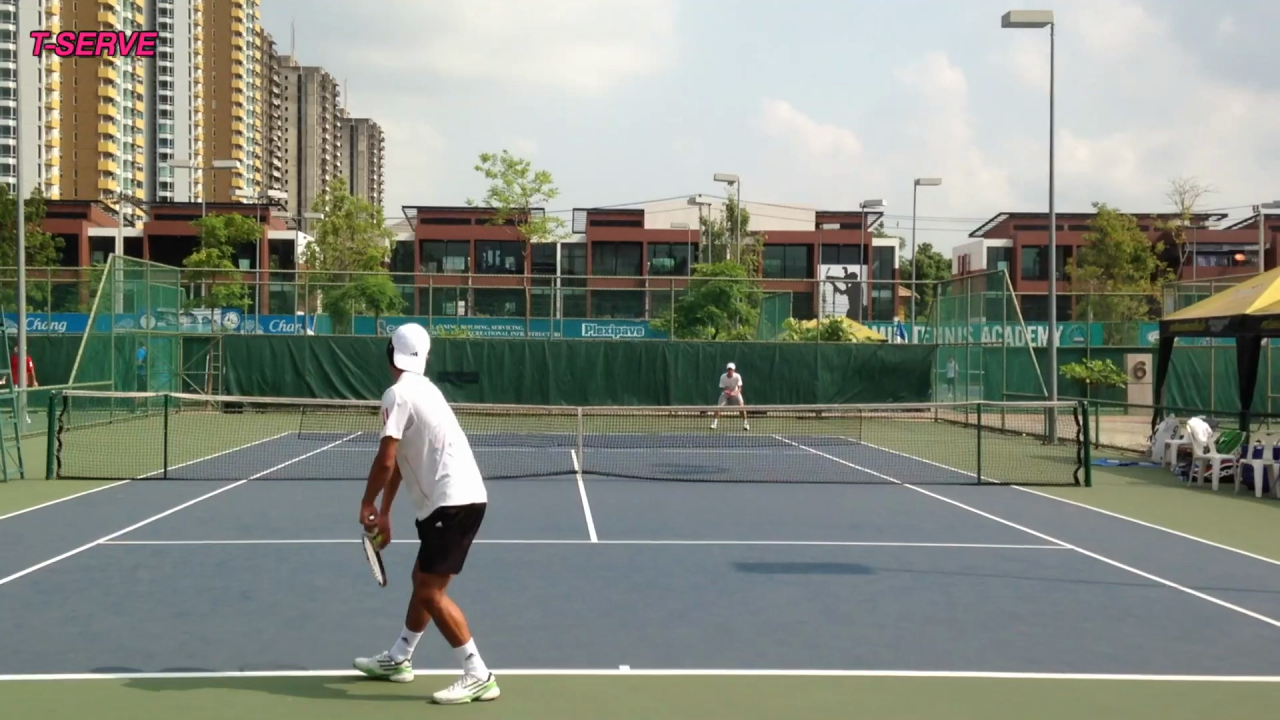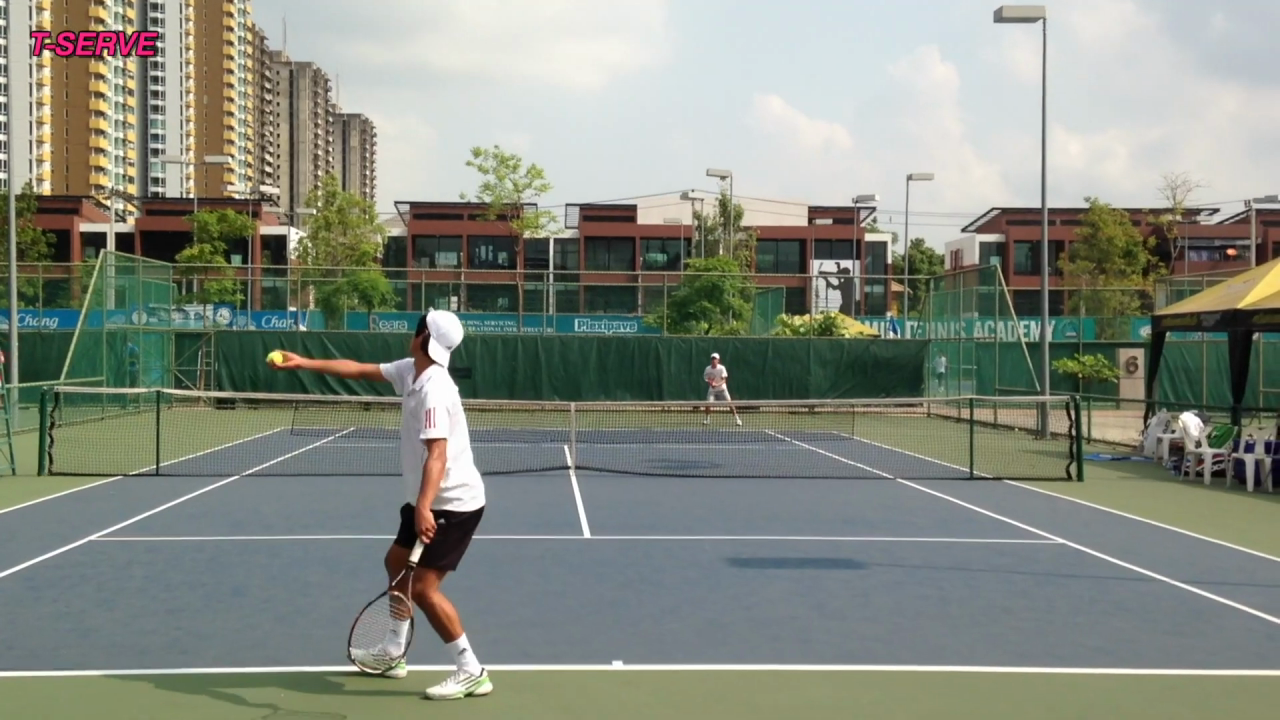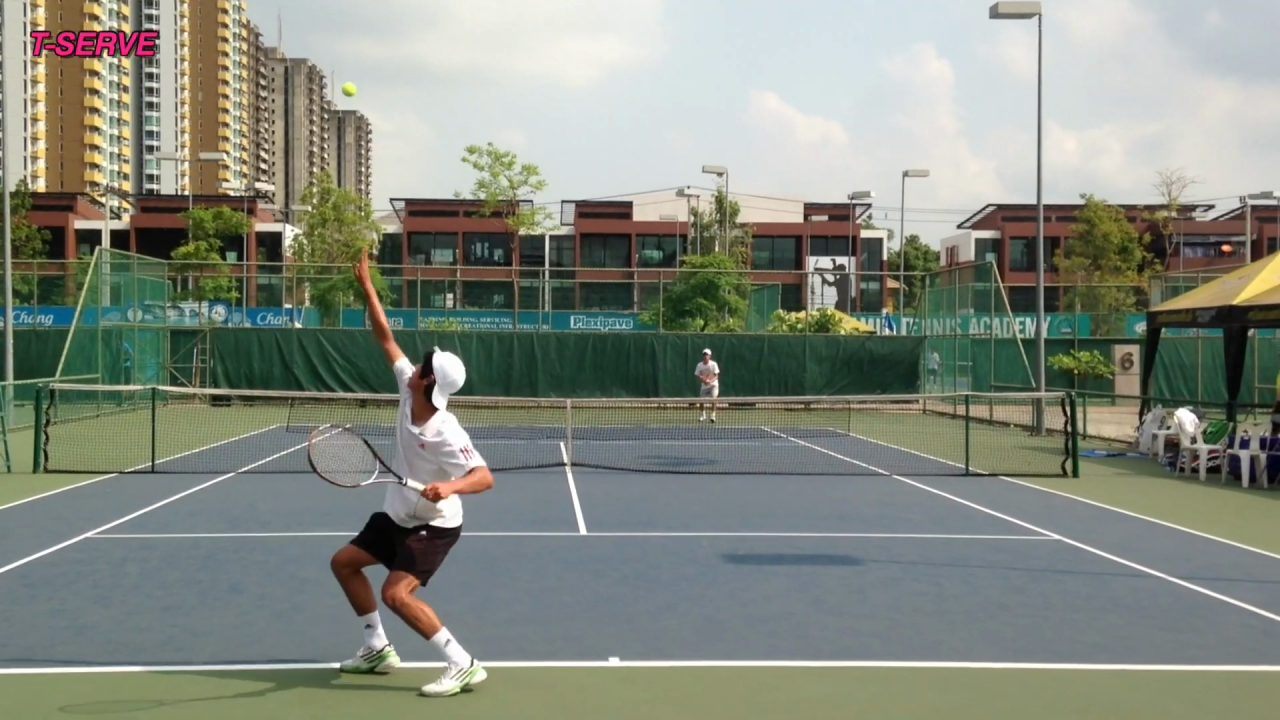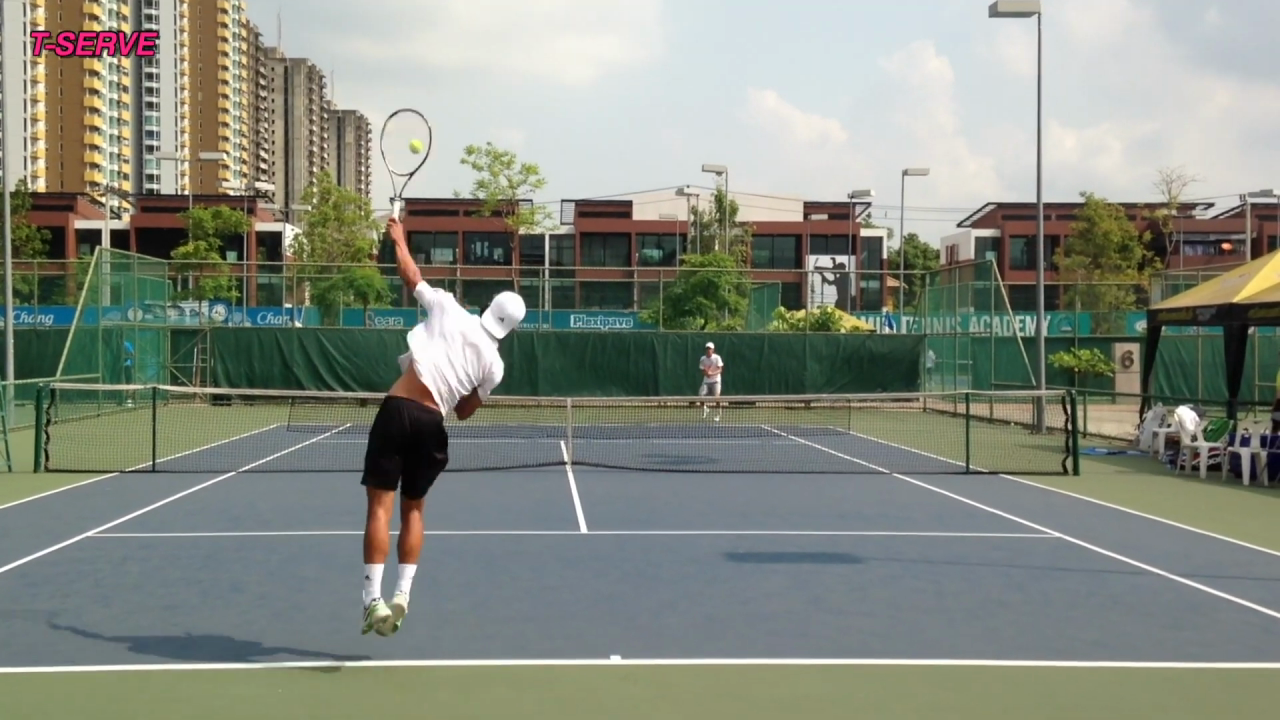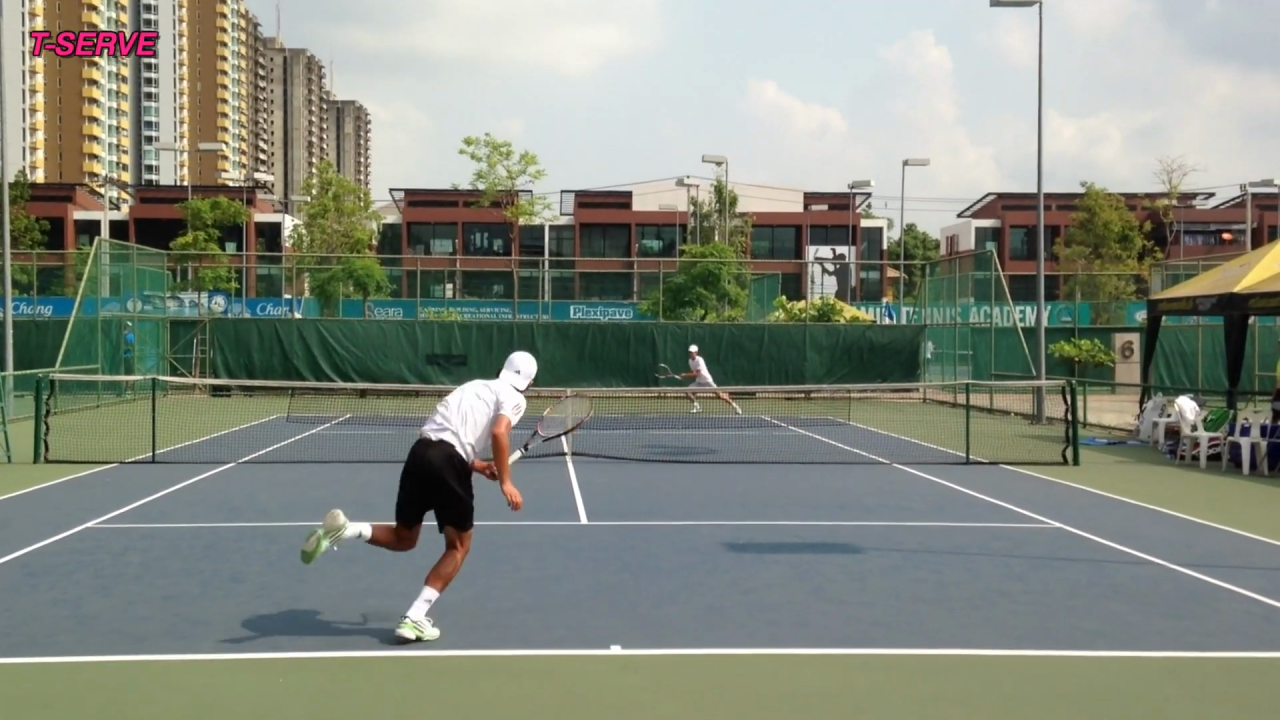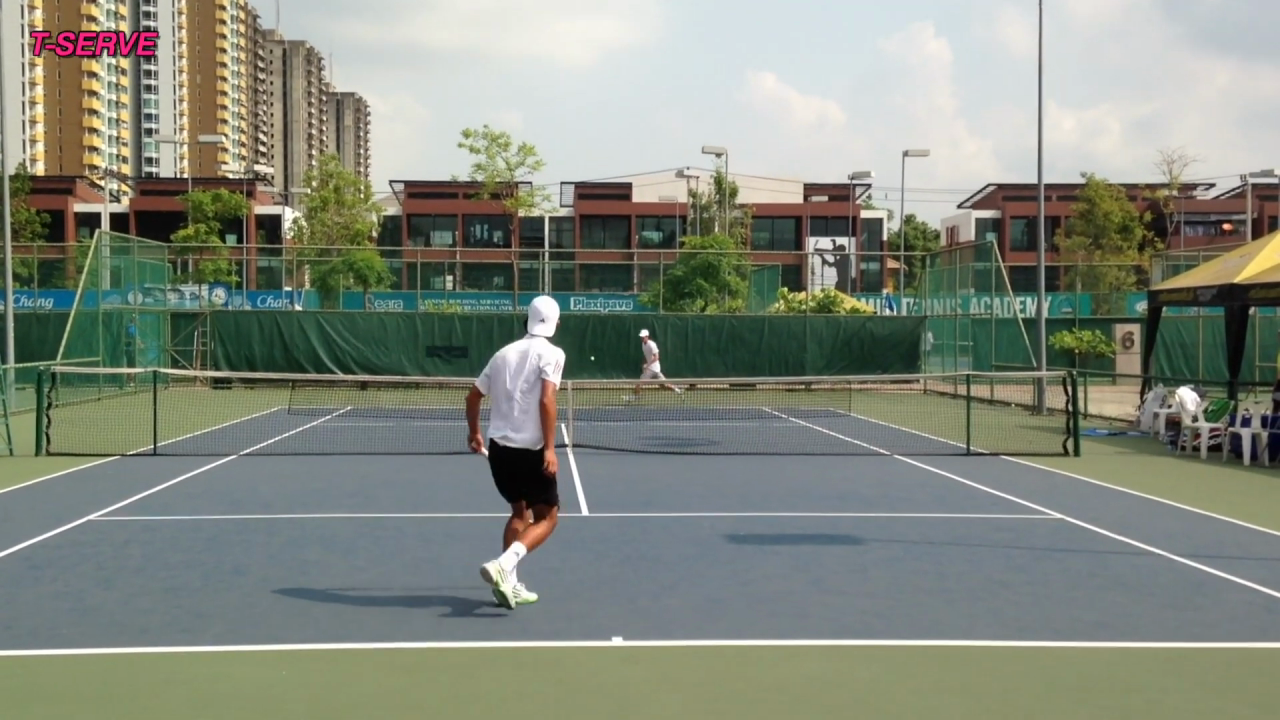
dt=0.4s
person 1, frame 1
left shoulder: (399, 393)
right shoulder: (421, 390)
left elbow: (386, 458)
right elbow: (400, 462)
left wrist: (367, 503)
right wrist: (384, 513)
left hip: (454, 502)
right hip: (460, 498)
left knee: (431, 592)
right knee: (422, 579)
left ankle: (479, 677)
right ankle: (398, 659)
person 1, frame 2
left shoulder: (435, 391)
right shoulder: (411, 370)
left elbow: (437, 454)
right elbow: (361, 369)
left wrist: (423, 507)
right wrist: (307, 363)
left hip: (455, 503)
right hip: (433, 500)
left knee: (423, 587)
right knee: (396, 562)
left ankle: (471, 673)
right ankle: (392, 653)
person 1, frame 3
left shoulder: (446, 432)
right shoulder: (410, 393)
left elbow: (485, 477)
right elbow: (385, 338)
left wrist: (450, 489)
right wrist: (366, 284)
left hip: (434, 526)
right hip: (397, 517)
left knee: (396, 593)
right knee: (343, 563)
left ankle: (463, 664)
right ankle: (378, 648)
person 1, frame 4
left shoulder: (450, 310)
right shoulder: (494, 365)
left elbow: (409, 276)
right elbow: (463, 413)
left wrist: (398, 240)
left hip: (398, 411)
right hip: (432, 425)
left knee: (379, 508)
right knee: (413, 509)
left ankle: (373, 599)
right ankle: (401, 594)
person 1, frame 5
left shoulder: (474, 386)
right shoulder: (514, 397)
right elbow: (499, 433)
left wrist: (476, 465)
right wrist: (506, 481)
left hip: (420, 452)
right hip: (448, 460)
left knee: (402, 540)
right knee: (458, 546)
left ankle: (342, 527)
right ankle: (414, 619)
person 1, frame 6
left shoulder: (502, 354)
right shoulder: (551, 354)
left elbow: (473, 397)
right elbow: (547, 401)
left wrist: (474, 433)
right wrist: (550, 448)
left hip: (498, 446)
right hip: (529, 448)
left knee: (520, 513)
right knee: (547, 519)
left ankle: (509, 585)
right ankle: (501, 568)
